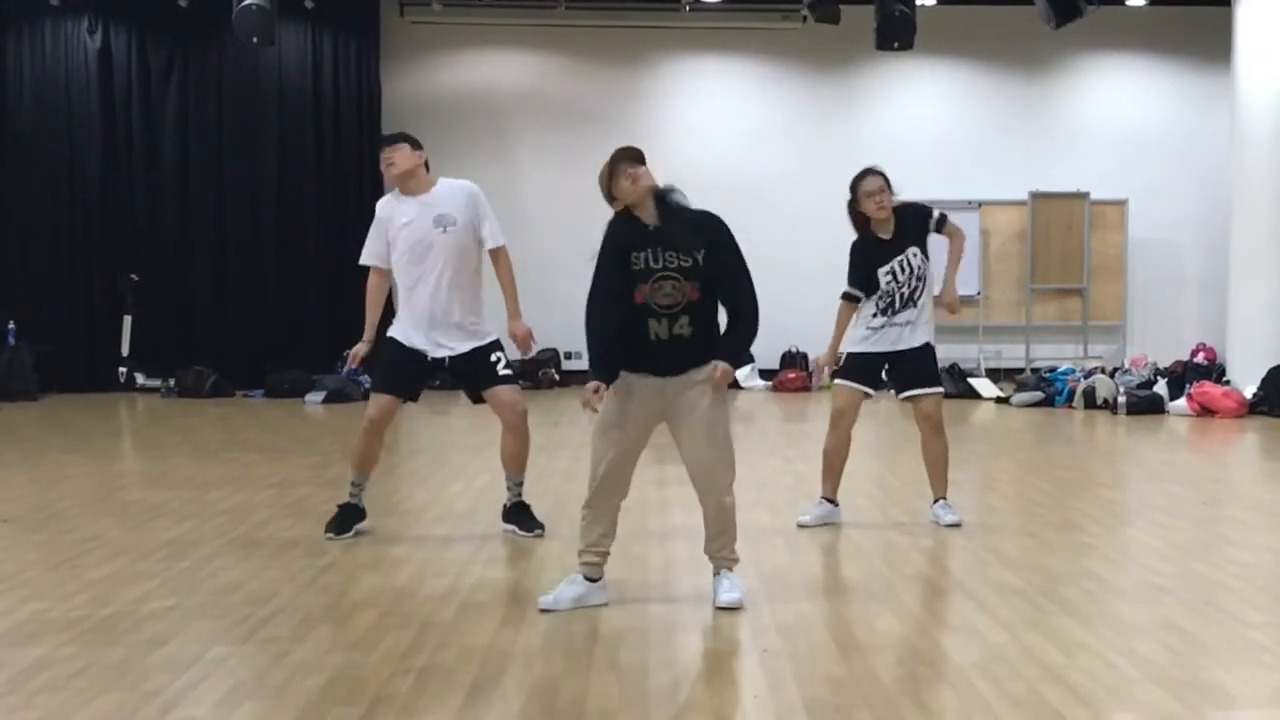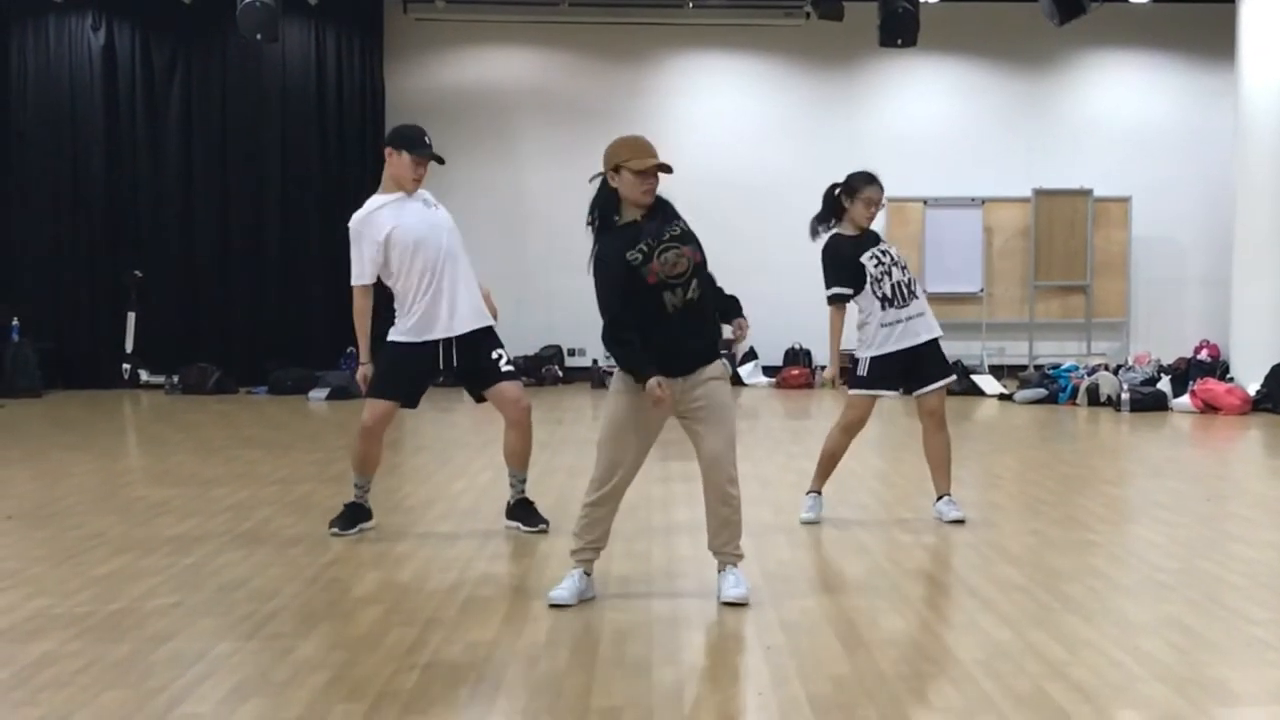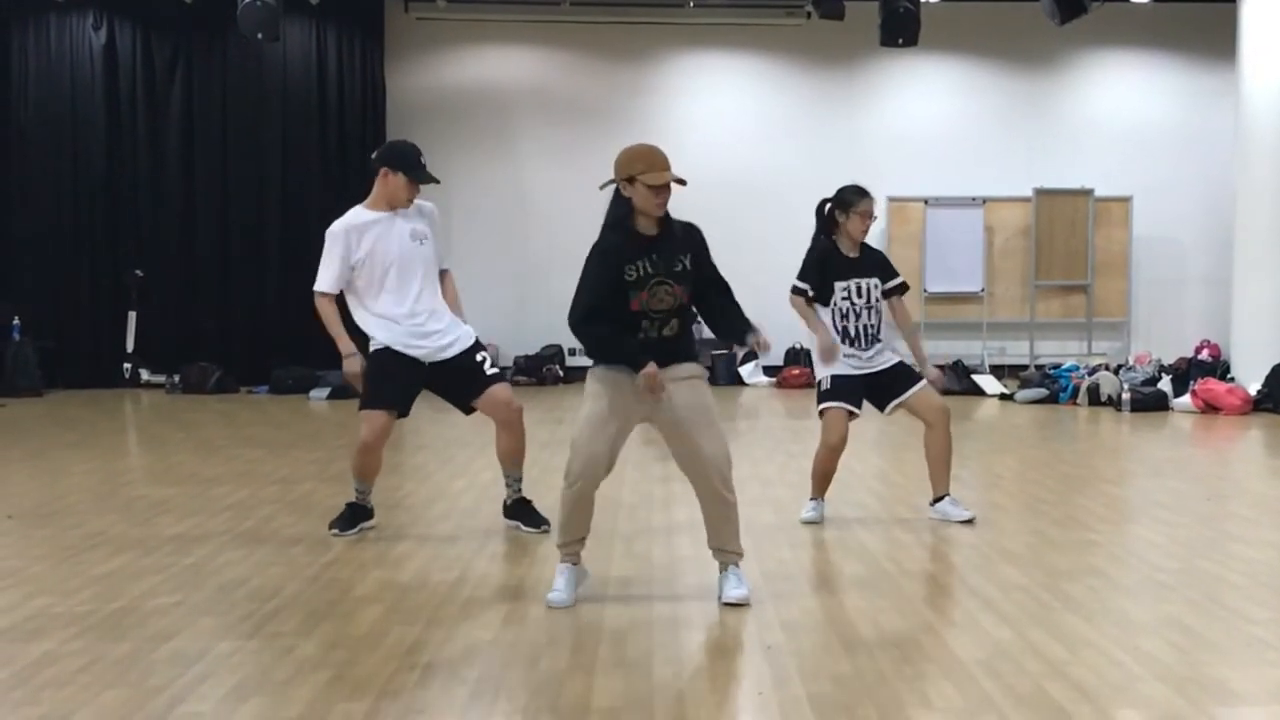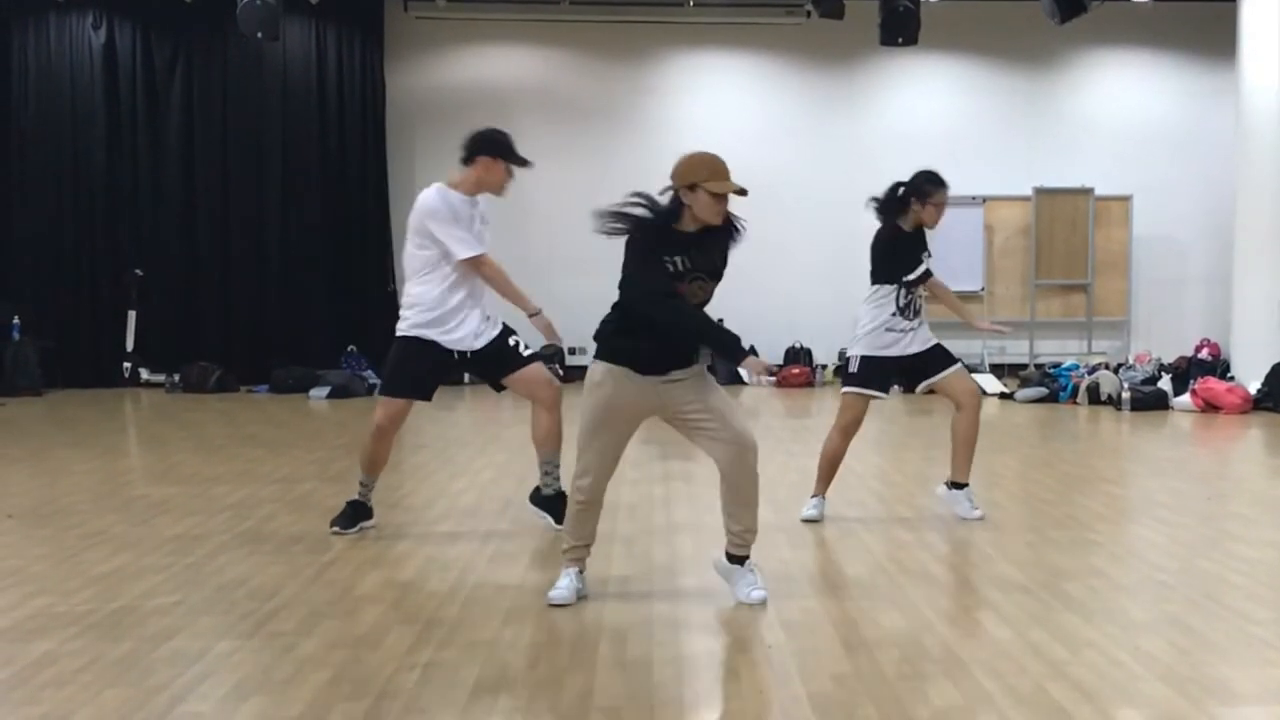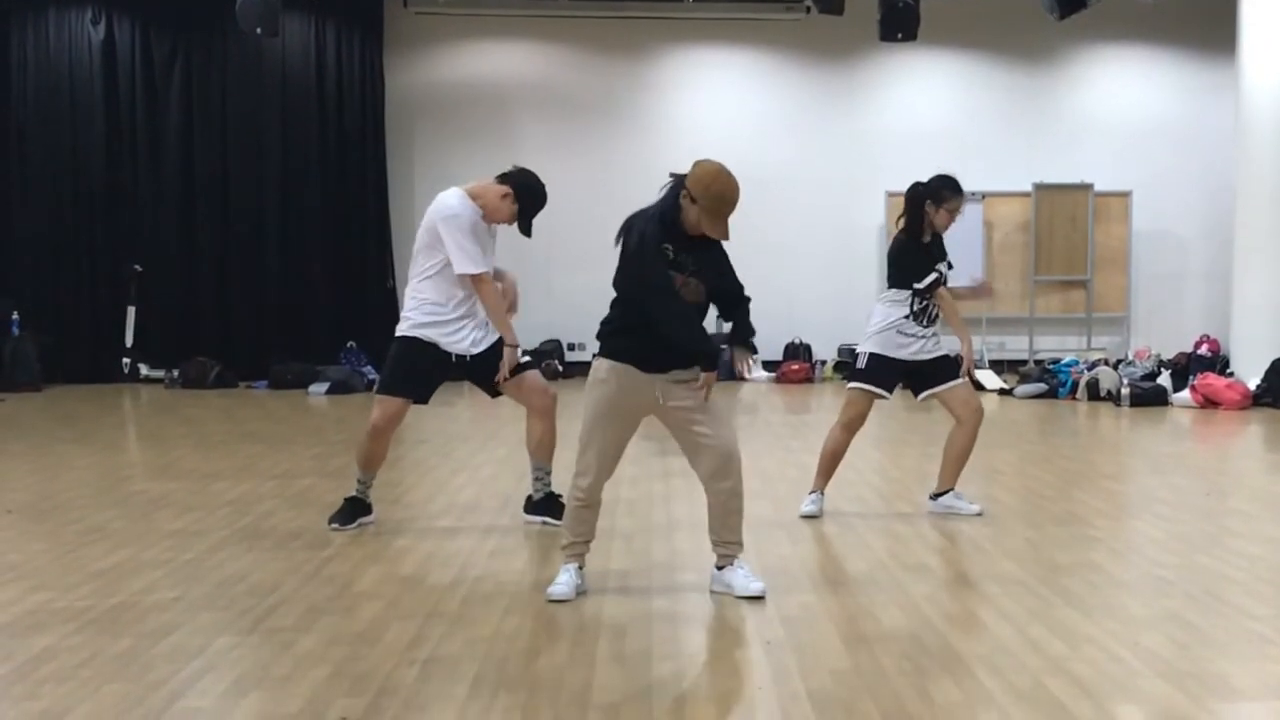
dt=0.5s
person 1, frame 1
left shoulder: (707, 229)
right shoulder: (619, 238)
left elbow: (743, 303)
right elbow: (602, 309)
left wrist: (729, 357)
right wrist: (601, 372)
left hip: (697, 377)
right hip: (633, 379)
left knee: (715, 479)
right knee: (605, 478)
left ankle: (724, 569)
right ankle: (590, 577)
person 1, frame 2
left shoulder: (667, 214)
right shoulder: (612, 246)
right elbow: (617, 324)
left wrist: (731, 311)
right wrist: (647, 375)
left hip: (705, 370)
right hip: (640, 375)
left knee: (721, 471)
right knee: (609, 476)
left ankle: (728, 565)
right ankle: (581, 570)
person 1, frame 3
left shoulder: (687, 239)
right shoulder: (611, 249)
left elbow: (713, 299)
right elbow: (584, 320)
left wrist: (745, 332)
right wrist: (636, 361)
left hip: (679, 373)
right hip: (615, 373)
left knee: (714, 470)
right knee: (582, 469)
left ankle: (729, 565)
right ankle: (569, 565)
person 1, frame 4
left shoulder: (720, 236)
right shoulder: (647, 240)
right elbow: (672, 313)
right wrist: (737, 351)
left hip: (682, 373)
right hip: (620, 372)
left knee: (740, 445)
right knee: (590, 475)
left ankle: (737, 558)
right ankle: (573, 569)
person 1, frame 5
left shoulder: (709, 244)
right shoulder: (644, 230)
left elbow: (732, 297)
right elbow: (663, 305)
left wrist: (742, 340)
right wrist: (708, 356)
left hip: (684, 373)
right hip: (622, 369)
left knee: (725, 460)
right knee: (591, 471)
left ankle: (727, 564)
right ankle: (572, 565)
person 2, frame 1
left shoulder: (465, 193)
right shoulder: (387, 209)
left elbow: (497, 253)
right elbow: (379, 274)
left wrist: (515, 317)
right wrist: (367, 337)
left hip: (471, 334)
right hip: (409, 335)
left knee: (514, 409)
right knee: (376, 416)
left ankle: (514, 505)
right ankle: (353, 505)
person 2, frame 2
left shoulder: (427, 199)
right shoulder: (367, 218)
right elbow: (362, 290)
left wrist: (480, 293)
right wrist: (364, 358)
left hip: (471, 326)
right hip: (411, 336)
left knee: (518, 406)
right knee: (372, 421)
left ankle: (518, 502)
right ankle: (359, 505)
person 2, frame 3
left shoulder: (426, 215)
right shoulder: (346, 230)
right elbow: (324, 297)
left wrist: (458, 323)
right wrist: (348, 351)
left hip: (450, 339)
right hip: (392, 349)
left knee: (509, 409)
right knee: (371, 437)
left ankle: (515, 502)
right ankle: (360, 506)
person 2, frame 4
left shoulder: (473, 200)
right shoulder: (437, 202)
right elbow: (480, 266)
right wrist: (533, 312)
left hip: (477, 327)
right hip: (424, 331)
left knee: (547, 390)
right knee: (385, 422)
left ankle: (548, 492)
right ankle: (361, 504)
person 2, frame 5
left shoulder: (481, 211)
right shoulder: (453, 211)
right elbow: (480, 282)
left wrist: (503, 278)
right wrist: (511, 341)
left hip: (476, 333)
right hip: (424, 333)
left knee: (543, 398)
right knee: (381, 421)
left ankle: (541, 497)
right ankle: (359, 500)
person 3, frame 1
left shoulder: (913, 216)
right shoulder: (862, 249)
left elbow: (956, 234)
right elbow: (850, 300)
left wrist: (950, 284)
right wrist: (832, 350)
left hip: (915, 340)
right hip: (867, 341)
left knee: (931, 419)
right knee: (840, 414)
left ankle: (940, 502)
right ankle: (828, 502)
person 3, frame 2
left shoulder: (873, 238)
right shoulder: (836, 248)
right elbow: (838, 306)
right wrist: (833, 360)
left hip: (920, 334)
right hip: (878, 344)
left knee: (934, 414)
right knee: (851, 420)
left ankle: (942, 498)
right ankle: (814, 494)
person 3, frame 3
left shoulder: (876, 260)
right shoulder: (821, 254)
left elbow: (900, 311)
right elbow: (797, 299)
left wrist: (923, 361)
right wrist: (822, 334)
left hip: (880, 359)
right hip: (839, 365)
left knee: (939, 412)
right knee: (834, 440)
left ankle: (941, 500)
right ankle: (815, 500)
person 3, frame 4
left shoulder: (916, 234)
right shoulder: (891, 238)
right elbow: (932, 285)
right wrist: (975, 321)
left hip: (916, 341)
right hip: (876, 343)
left knee: (969, 397)
right knee: (847, 421)
left ankle: (957, 486)
right ankle: (817, 497)
person 3, frame 5
left shoulder: (935, 240)
right shoulder: (907, 246)
right elbow: (940, 296)
left wrist: (969, 293)
right wrist: (965, 340)
left hip: (926, 348)
right hip: (886, 343)
left knee: (972, 411)
right knee: (851, 418)
left ankle: (943, 494)
right ankle: (816, 493)
